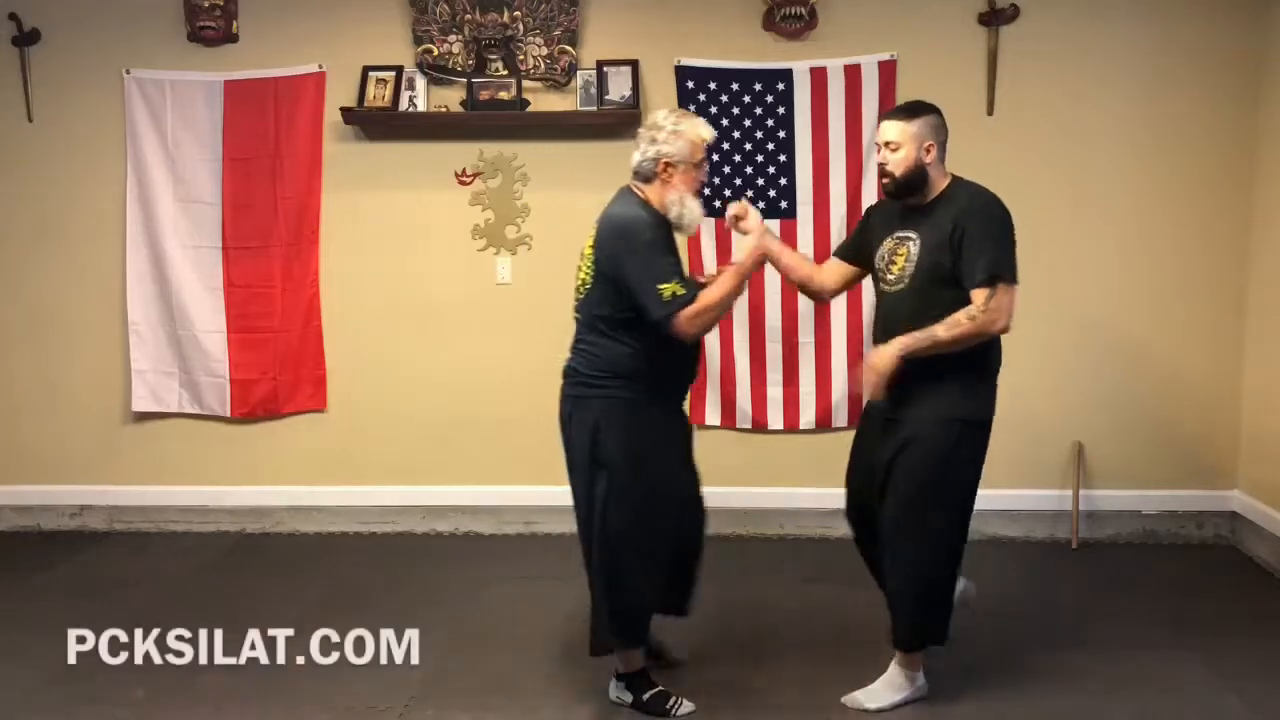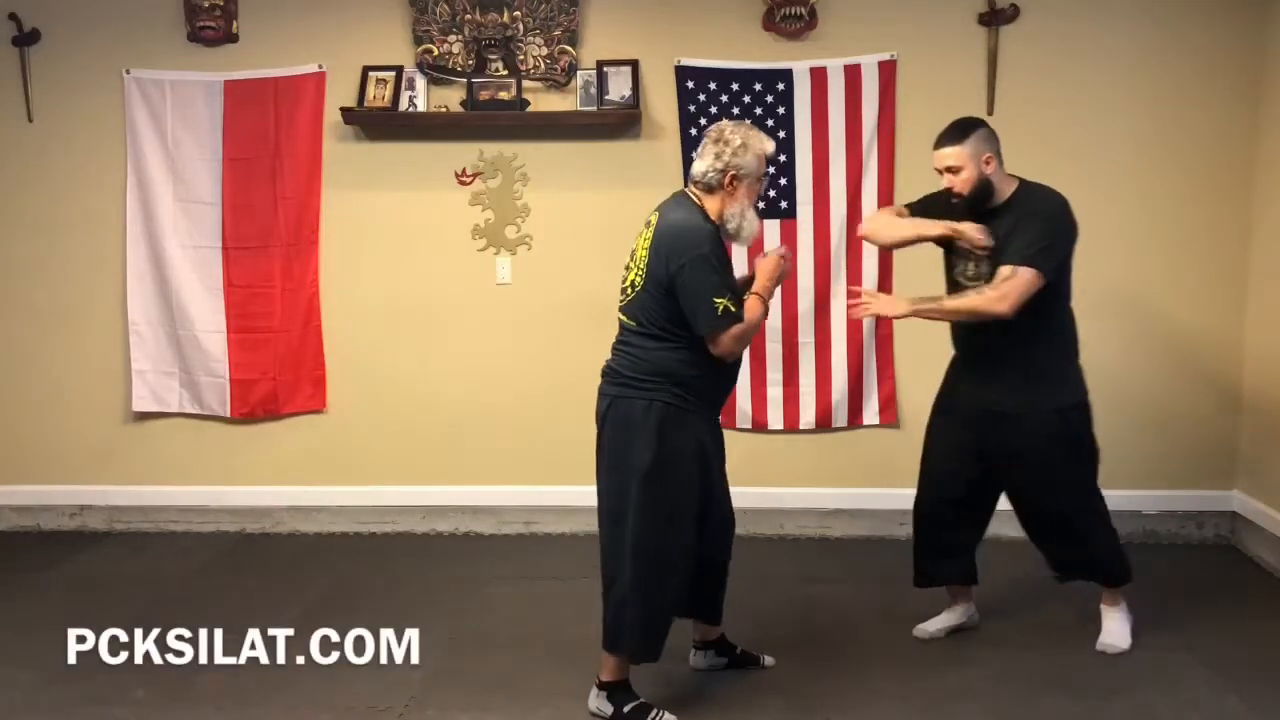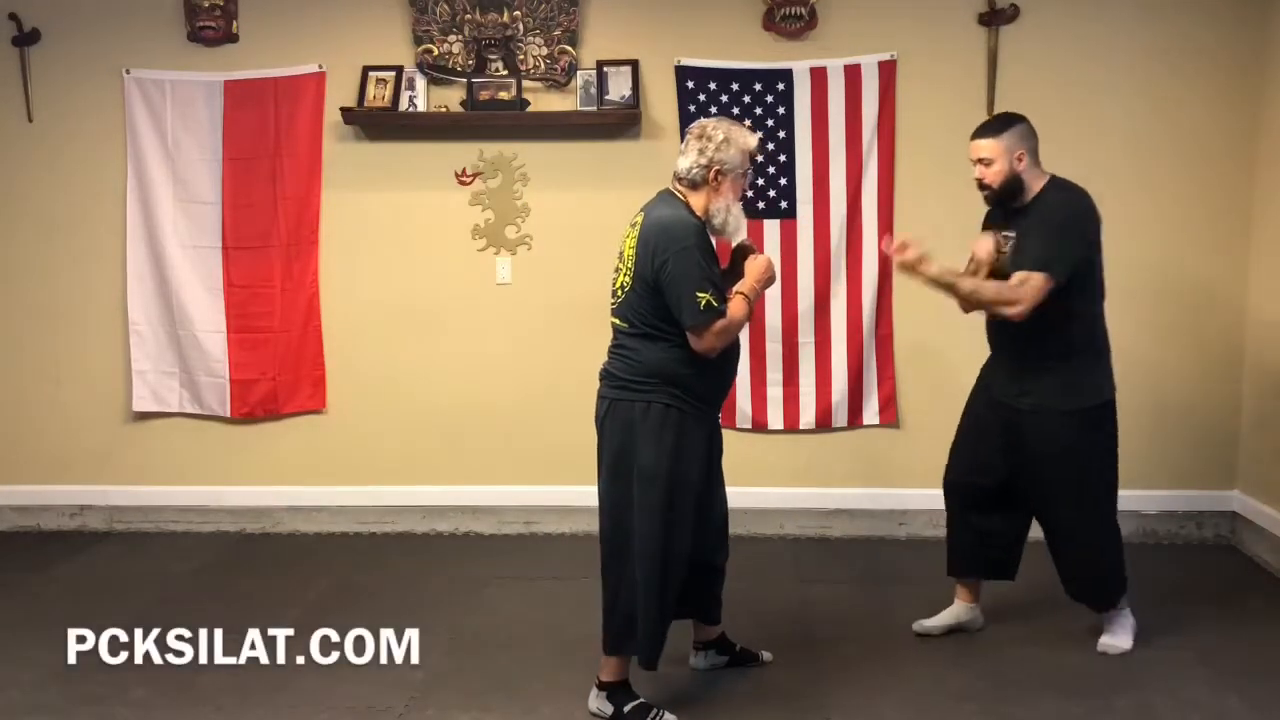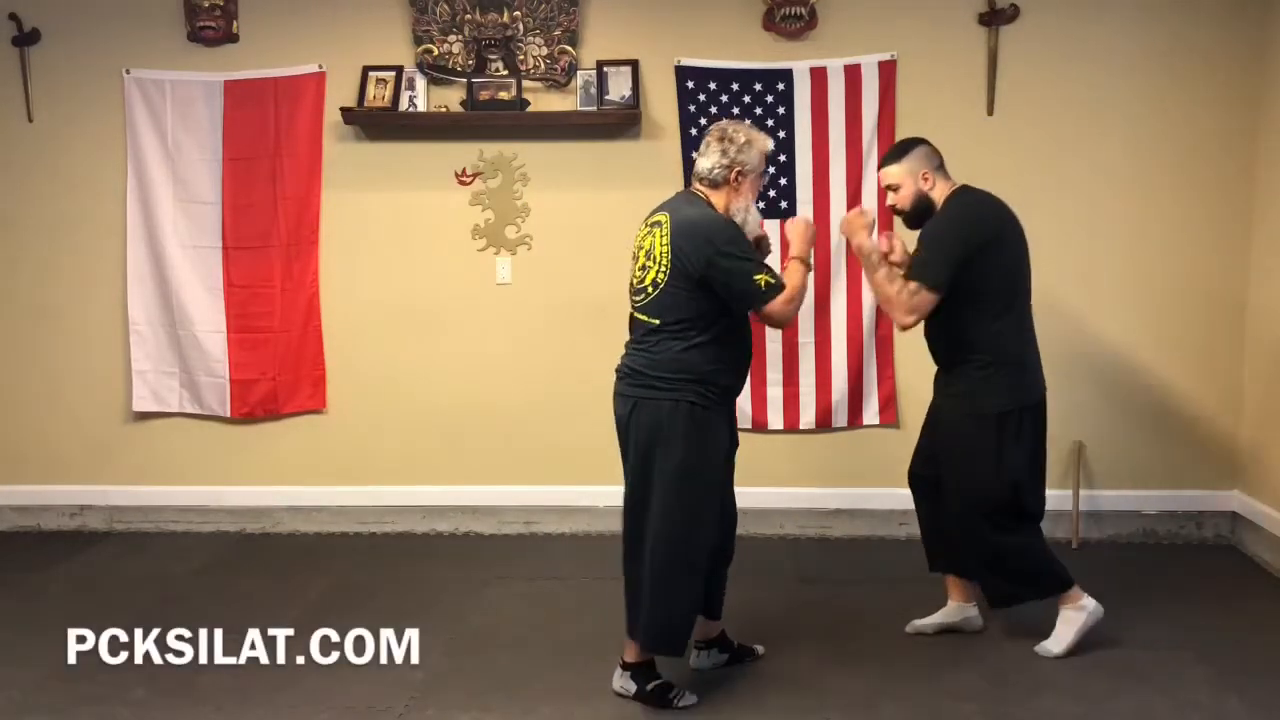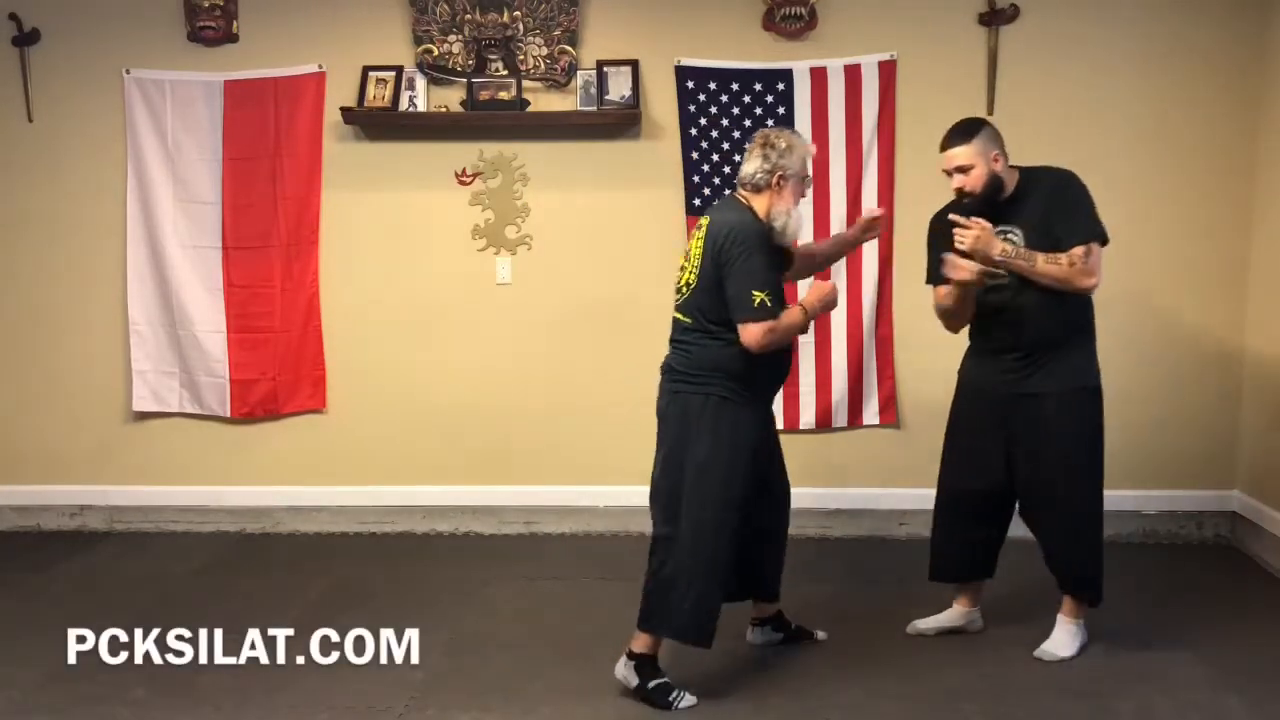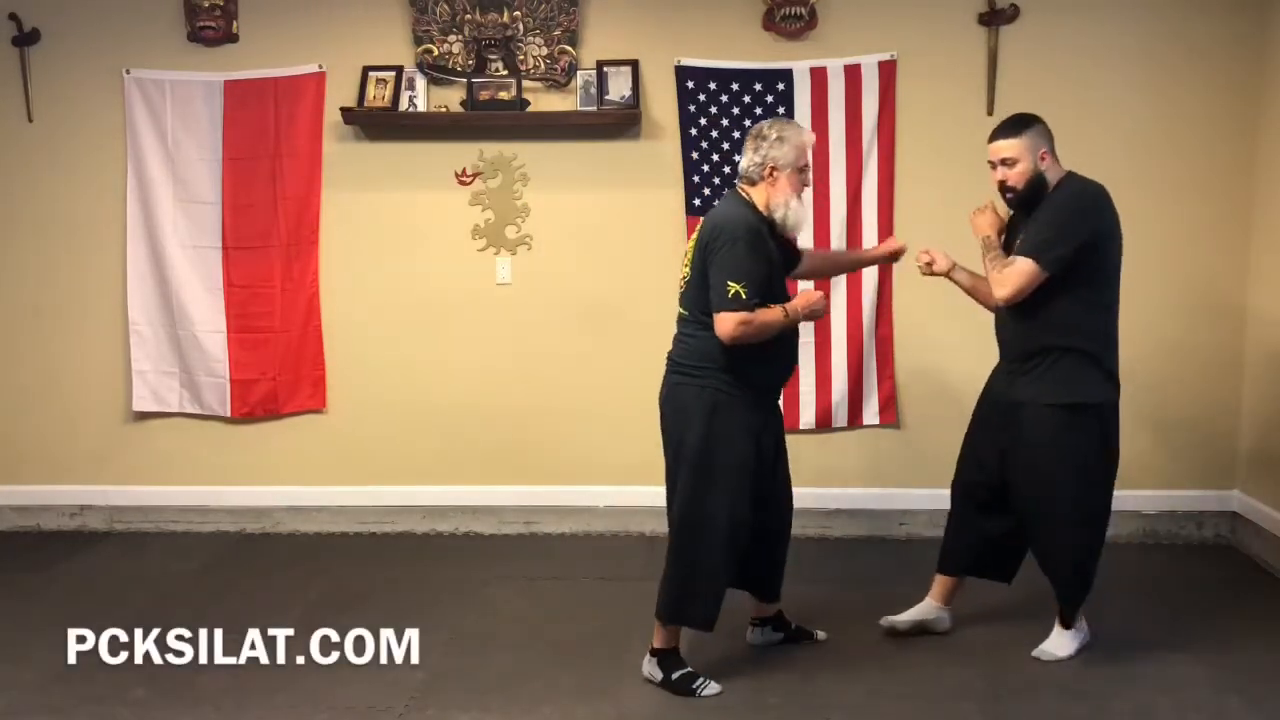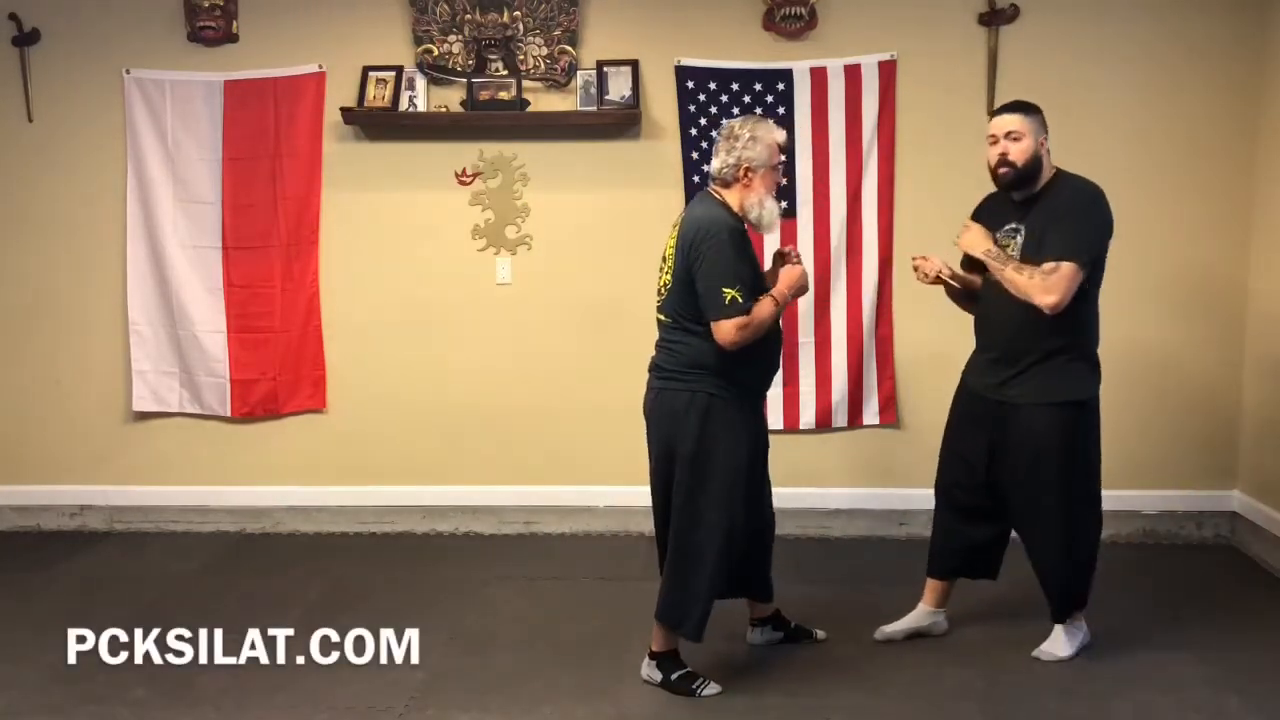
dt=0.7s
person 1, frame 1
left shoulder: (639, 217)
right shoulder: (632, 227)
right elbow: (687, 321)
left wrist: (710, 283)
right wrist: (743, 269)
left hip: (635, 402)
right hip: (614, 408)
left knee: (678, 519)
right knee: (630, 533)
left ankle: (628, 630)
person 1, frame 2
left shoulder: (682, 214)
right shoulder: (694, 236)
right elbow: (727, 341)
left wrist: (747, 284)
right wrist: (764, 286)
left hip: (675, 407)
right hip: (651, 409)
left knee: (708, 526)
right knee: (646, 540)
left ankle: (709, 642)
person 1, frame 3
left shoulder: (669, 214)
right shoulder: (679, 231)
right elbow: (709, 336)
left wrist: (730, 276)
right wrist: (750, 287)
left hip: (674, 407)
right hip: (651, 411)
left knee: (702, 525)
right knee: (645, 540)
left ankle: (709, 642)
person 1, frame 4
left shoulder: (671, 214)
right shoulder: (713, 230)
right elbow: (781, 309)
left wrist: (750, 259)
right wrist: (798, 252)
left hip: (662, 395)
right hip: (672, 405)
left knee: (709, 521)
right knee: (668, 529)
left ankle: (709, 640)
right ankle: (635, 665)
person 1, frame 5
left shoulder: (732, 219)
right shoulder: (744, 234)
left elbow: (790, 264)
right elbow: (758, 334)
left wrist: (854, 237)
right wrist: (812, 307)
left hip: (730, 399)
right hip: (707, 403)
left knee: (767, 505)
right knee: (696, 525)
left ankle: (767, 618)
right ankle: (640, 659)
person 1, frame 6
left shoulder: (755, 221)
right shoulder: (737, 227)
left elbow: (798, 262)
right elbow: (733, 326)
left wrist: (874, 255)
right wrist: (798, 311)
left hip: (743, 396)
right hip: (710, 398)
left knee: (768, 507)
right knee: (704, 521)
left ankle: (766, 618)
right ankle: (662, 653)
person 1, frame 7
left shoulder: (712, 214)
right shoulder: (717, 229)
right elbow: (733, 331)
left wrist: (768, 278)
right wrist: (783, 292)
left hip: (719, 397)
right hip: (698, 401)
left knee: (749, 510)
right knee: (699, 523)
left ankle: (765, 619)
right ankle: (662, 654)
person 2, frame 1
left shoulder: (977, 211)
right shoulder: (884, 214)
left elbow: (992, 316)
right elbow: (825, 280)
left wrist: (901, 348)
right wrist: (764, 239)
left hip: (951, 404)
right hip: (893, 398)
left knee: (916, 528)
right knee: (867, 509)
left ankle: (907, 670)
right ankle: (942, 587)
person 2, frame 2
left shoulder: (1043, 209)
right shoulder: (950, 207)
left elbow: (1003, 302)
right elbow: (873, 227)
left wrist: (908, 307)
right wrist: (947, 229)
left hip: (1043, 394)
right hip: (969, 386)
left knee: (1065, 504)
right knee: (940, 498)
left ankle: (1114, 601)
right ankle: (961, 602)
person 2, frame 3
left shoulder: (1068, 208)
right shoulder: (999, 212)
left elbow: (1017, 301)
right elbow: (973, 298)
left wrist: (929, 271)
right wrist: (980, 269)
left hip: (1069, 395)
right hip: (1004, 382)
left knee: (1076, 509)
right knee: (969, 486)
left ankle: (1115, 610)
right ankle: (966, 604)
person 2, frame 4
left shoulder: (957, 218)
right shoulder: (967, 214)
left elbow: (906, 313)
left wrist: (865, 252)
right wrist: (898, 261)
left hip: (991, 393)
right hip: (969, 386)
left knee: (988, 510)
right knee: (932, 483)
left ankle: (1075, 602)
right ankle: (961, 604)
person 2, frame 5
left shoulder: (1058, 191)
right shoulder: (948, 223)
left elbow: (1086, 274)
right elbow: (952, 318)
left wrist: (999, 252)
right wrist: (959, 282)
left hip: (1061, 380)
right hip: (985, 378)
left knee: (1064, 502)
right knee: (966, 492)
left ankle: (1072, 616)
right ankle: (965, 606)
person 2, frame 6
left shoulder: (1078, 202)
right shoulder: (1035, 211)
left elbow: (1008, 288)
left wrist: (989, 238)
right wrist: (952, 271)
left hip: (1068, 393)
right hip: (1015, 383)
left knee: (1063, 511)
right knee: (976, 493)
left ankle: (1072, 621)
right ankle: (937, 605)
person 2, frame 7
left shoulder: (1080, 201)
right shoulder: (991, 208)
left elbow: (1051, 294)
left wrist: (987, 251)
right wrist: (950, 278)
left hip: (1053, 392)
right hip: (985, 382)
left knee: (1054, 512)
right knee: (959, 495)
left ankle: (1070, 621)
right ankle: (931, 609)
